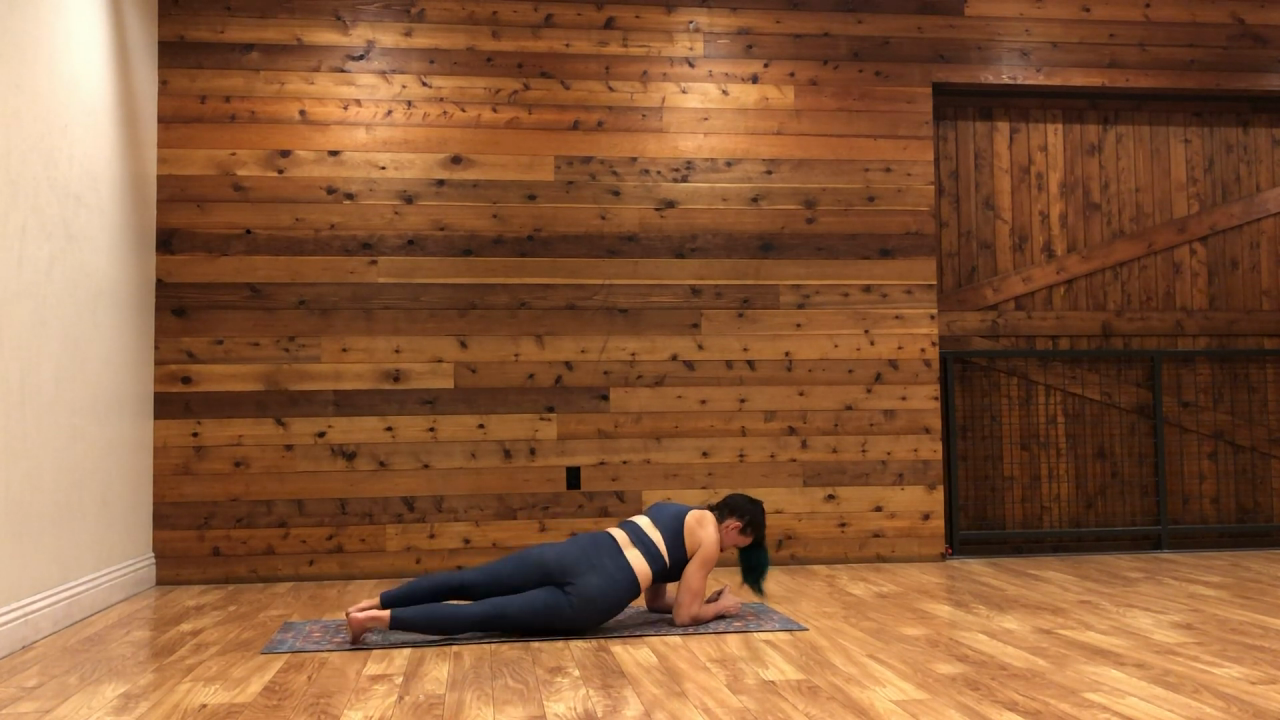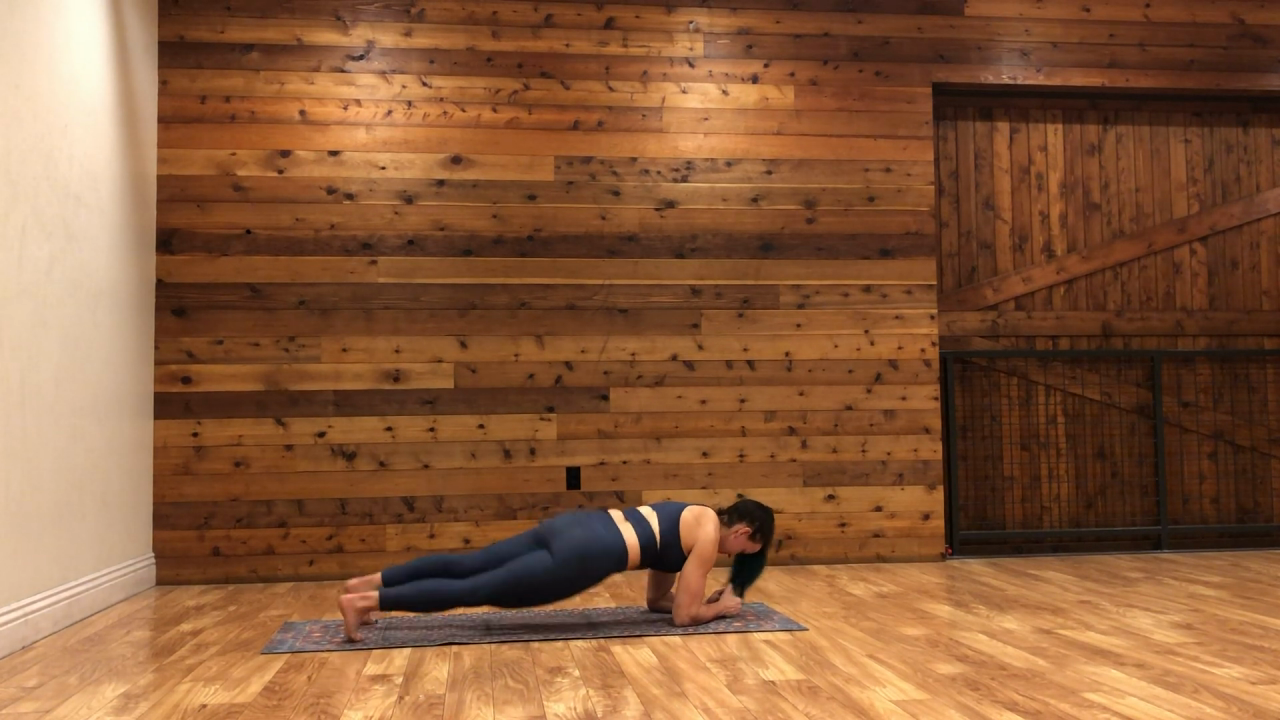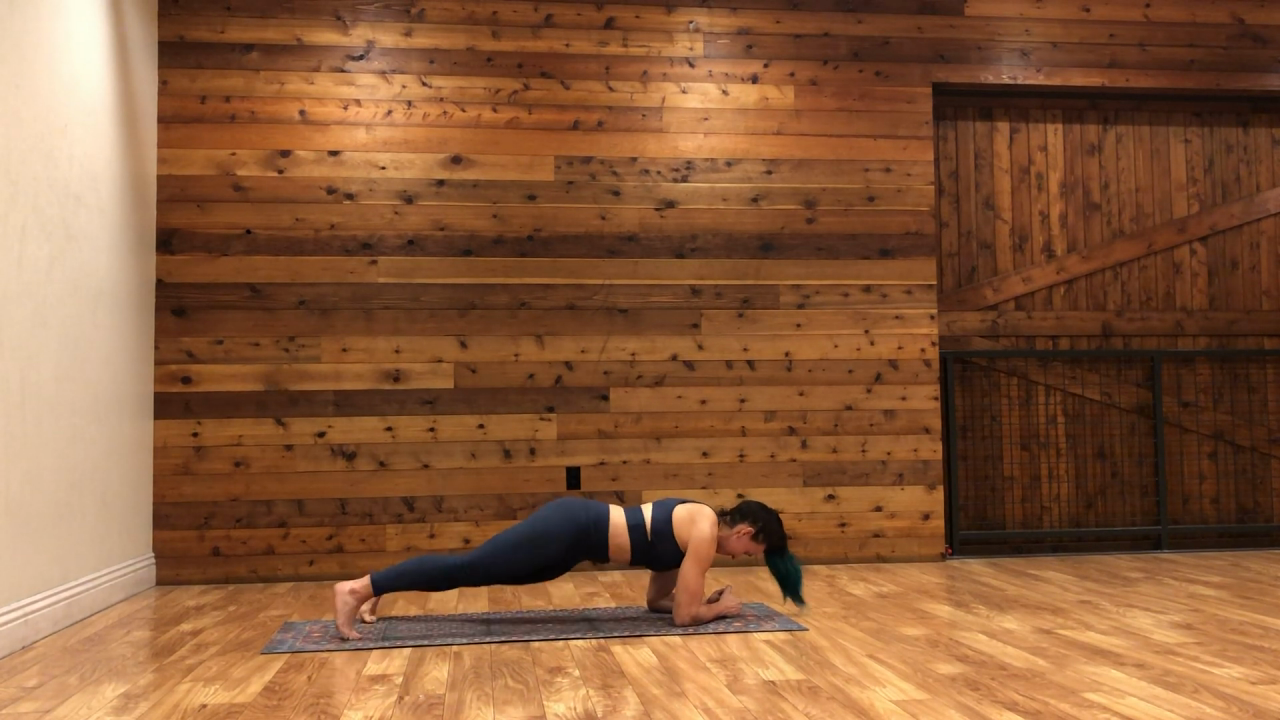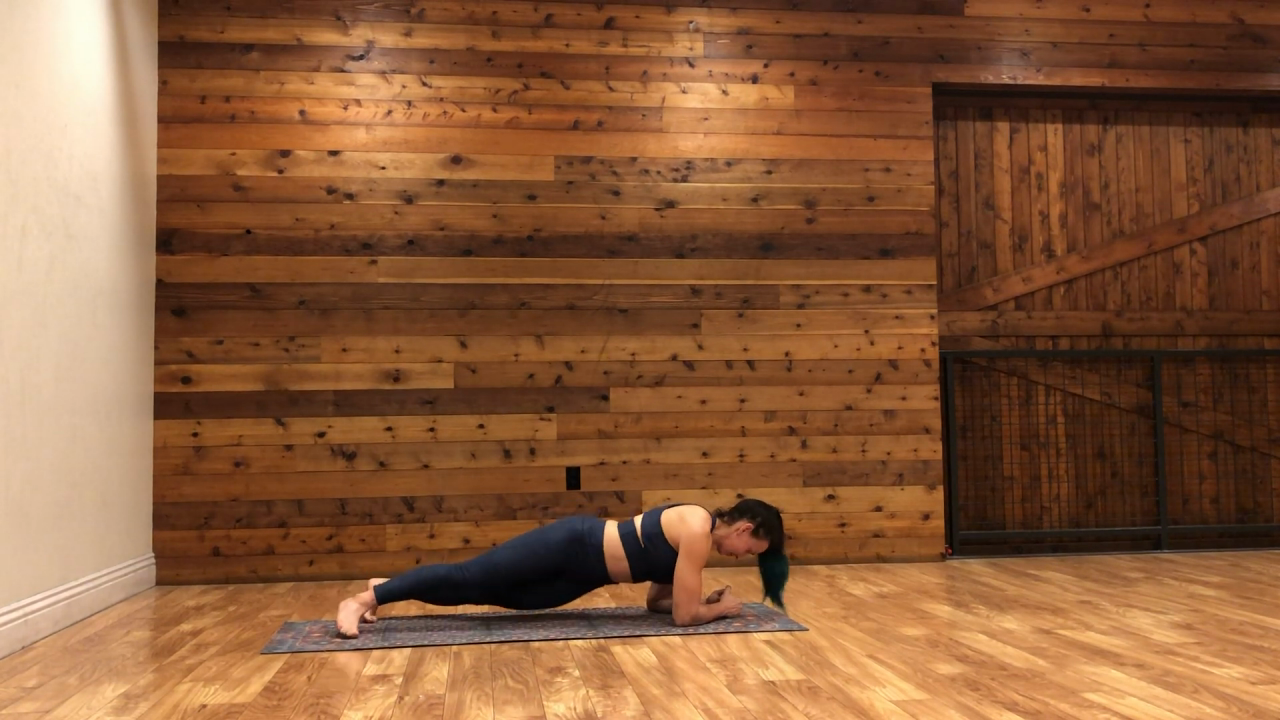
dt=0.3s
person 1, frame 1
left shoulder: (677, 513)
right shoulder: (709, 536)
left elbow: (656, 599)
right elbow: (683, 615)
left wrist: (702, 599)
right wrist: (719, 607)
left hip: (575, 551)
right hip: (591, 595)
left knee: (464, 583)
right knee: (478, 615)
left ankle: (371, 602)
right ankle: (375, 618)
person 1, frame 2
left shoulder: (689, 518)
right shoulder: (709, 534)
left elbow: (658, 598)
right elbow: (683, 614)
left wrist: (704, 598)
right wrist: (721, 607)
left hip: (572, 526)
right hip: (584, 554)
left knee: (462, 566)
right knee: (471, 591)
left ankle: (368, 582)
right ankle: (363, 601)
person 1, frame 3
left shoulder: (692, 523)
right shoulder: (705, 531)
left elbow: (658, 598)
right elbow: (684, 614)
left wrist: (705, 598)
right wrist: (721, 607)
left hip: (576, 529)
right hip: (571, 527)
left knee: (478, 572)
right knee: (465, 567)
left ankle: (374, 584)
right ankle: (356, 589)
person 1, frame 4
left shoulder: (694, 529)
right shoulder: (696, 531)
left elbow: (658, 600)
right elbow: (684, 615)
left wrist: (703, 599)
right wrist: (721, 608)
left hip: (580, 574)
right hip: (568, 546)
left knee: (485, 595)
right knee: (467, 577)
left ankle: (383, 588)
right ankle: (368, 596)
